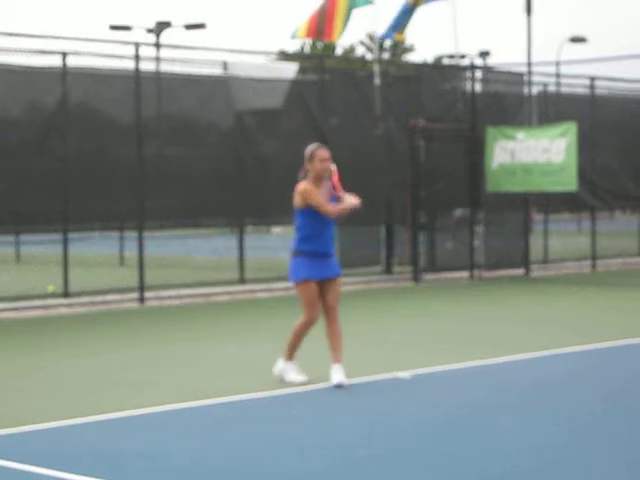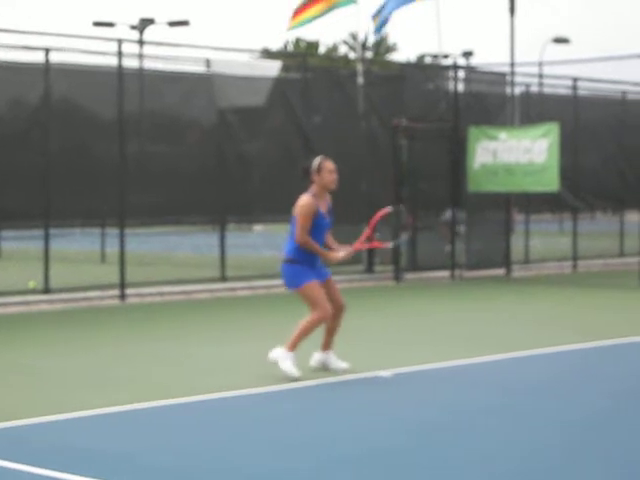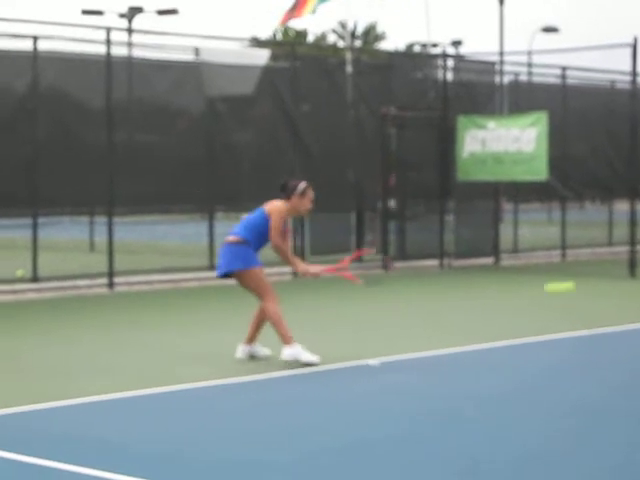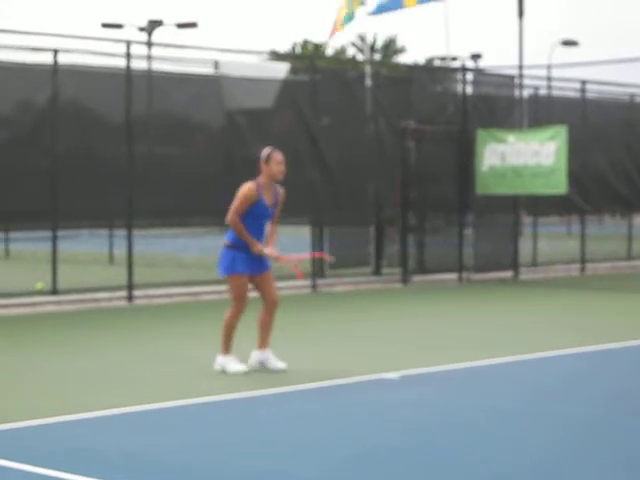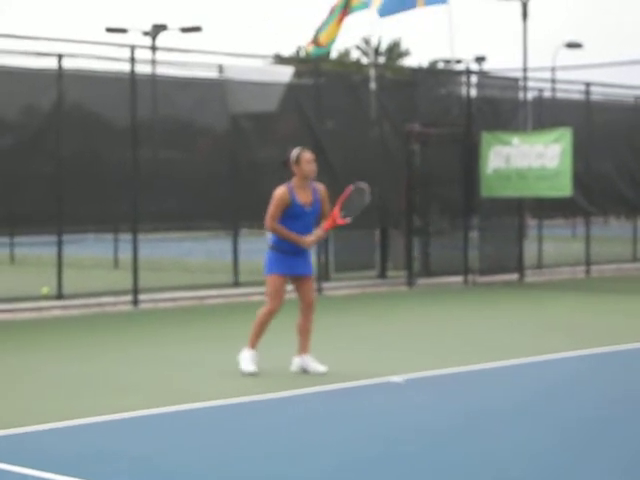
dt=0.7s
person 1, frame 1
left shoulder: (328, 186)
right shoulder: (304, 188)
right elbow: (331, 212)
left wrist: (346, 202)
right wrist: (352, 203)
left hip: (327, 259)
right hip: (306, 260)
left knee: (332, 312)
right knee: (311, 316)
left ankle: (336, 368)
right ankle: (285, 362)
person 1, frame 2
left shoulder: (327, 200)
right shoulder: (307, 202)
right elbow: (301, 238)
left wrist: (338, 249)
right wrist: (327, 255)
left hip: (313, 265)
right hip: (297, 265)
left knee: (339, 306)
right knee: (322, 312)
left ankle: (324, 355)
right ankle: (285, 352)
person 1, frame 3
left shoulder: (284, 220)
right shoulder: (279, 207)
left elbow: (286, 253)
right elbow: (276, 242)
left wrist: (304, 267)
right wrist: (297, 266)
left hip: (237, 253)
right hip: (238, 249)
left knee: (268, 299)
right knee: (270, 298)
left ankle: (248, 345)
right ankle: (291, 347)
person 1, frame 4
left shoulder: (279, 193)
right shoulder: (250, 189)
right elbow: (231, 218)
left wrist: (270, 246)
right wrist: (253, 243)
left hip: (256, 254)
right hip: (237, 252)
left knee: (272, 301)
right knee: (239, 305)
left ankle: (261, 353)
right ankle: (224, 356)
person 1, frame 5
left shoulder: (320, 190)
right shoulder: (283, 193)
left elbow: (326, 217)
right elbow: (270, 224)
left wrist: (319, 232)
right wrist: (299, 239)
left hip: (302, 257)
right hip: (279, 255)
left knee: (308, 304)
right knee: (273, 305)
left ankle: (303, 357)
right ankle: (248, 351)
